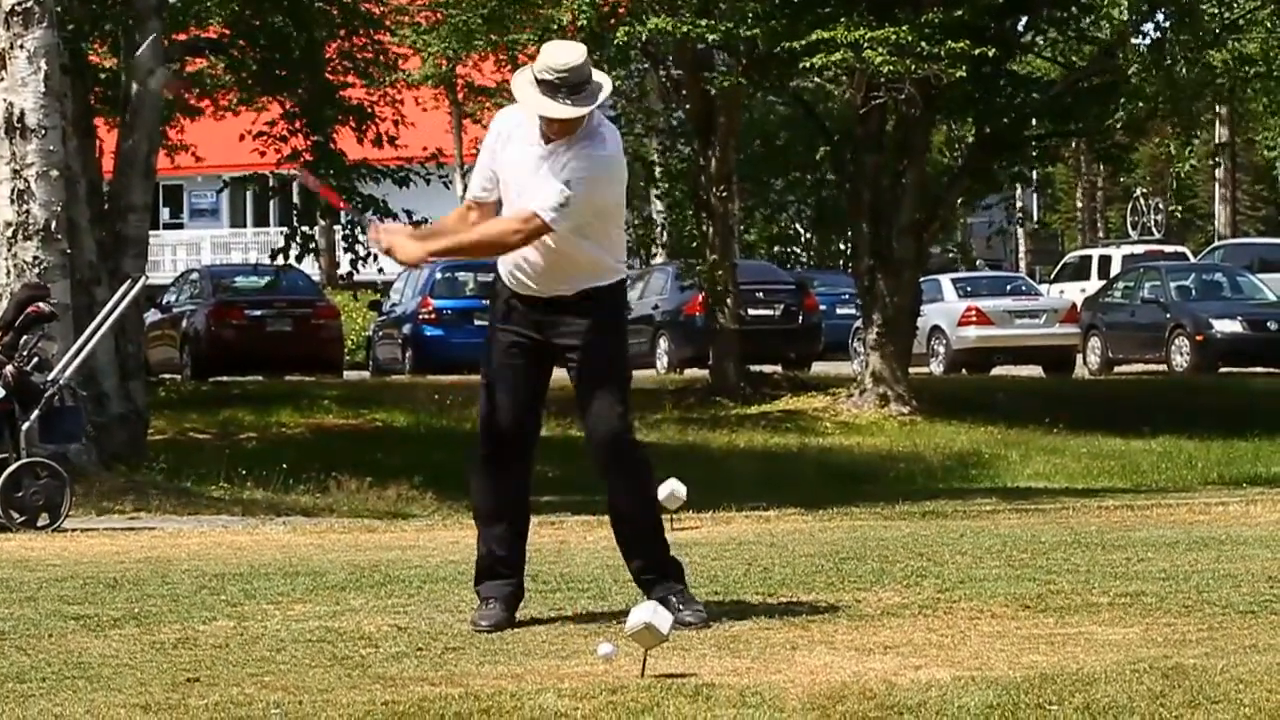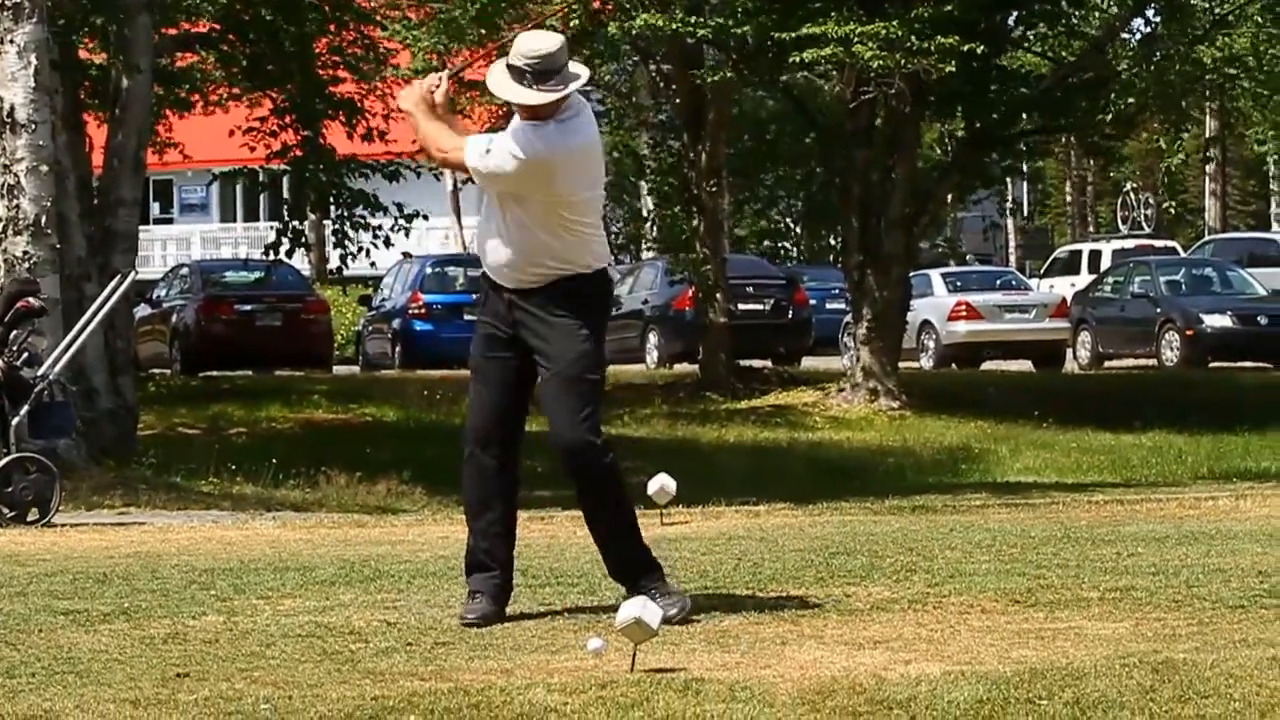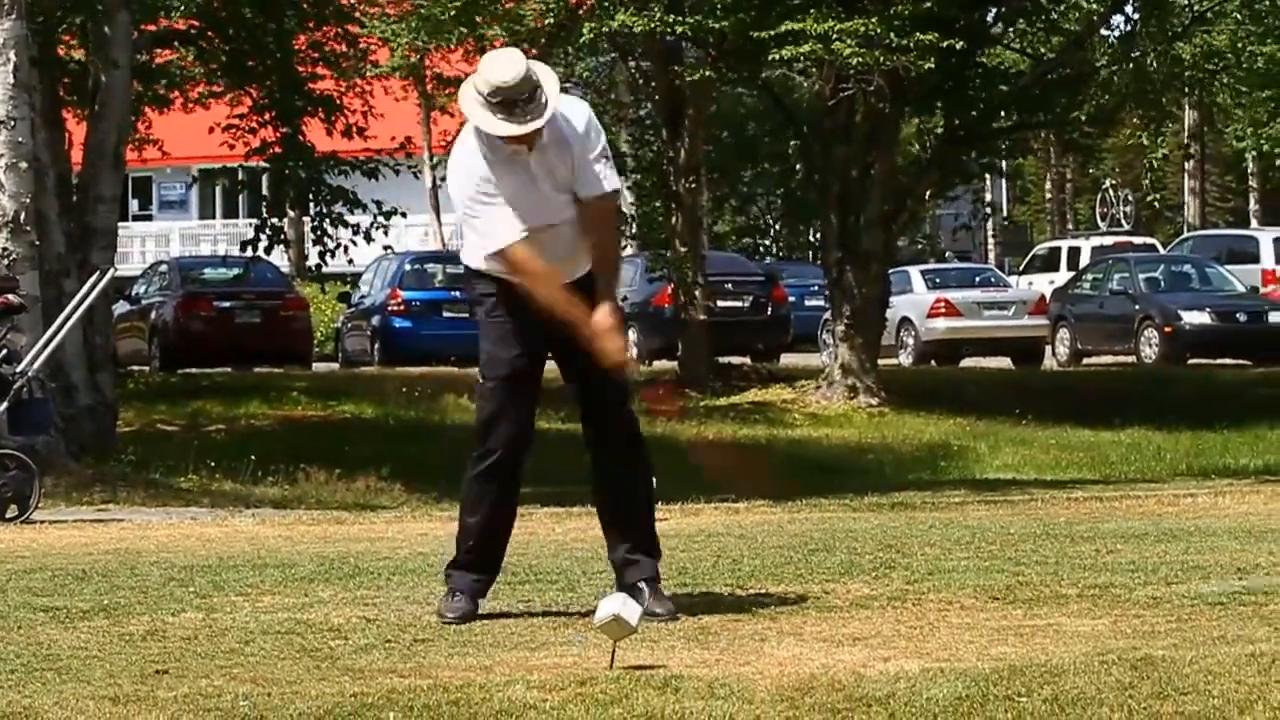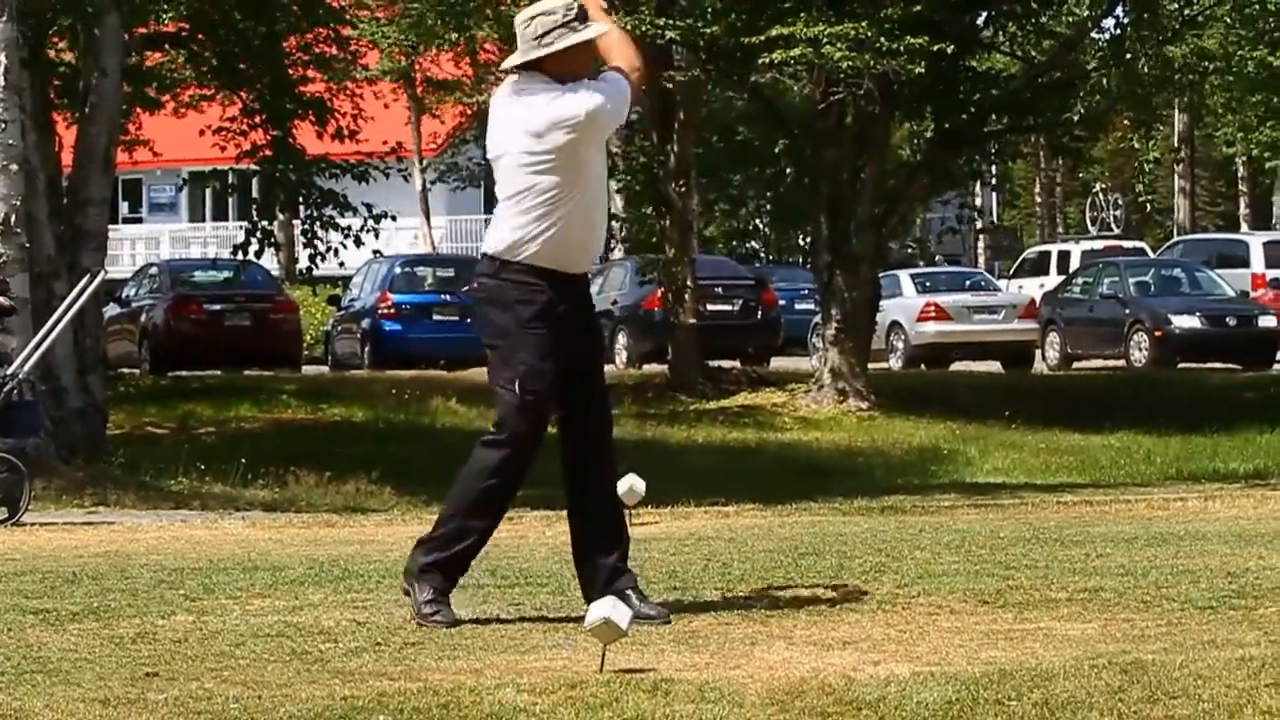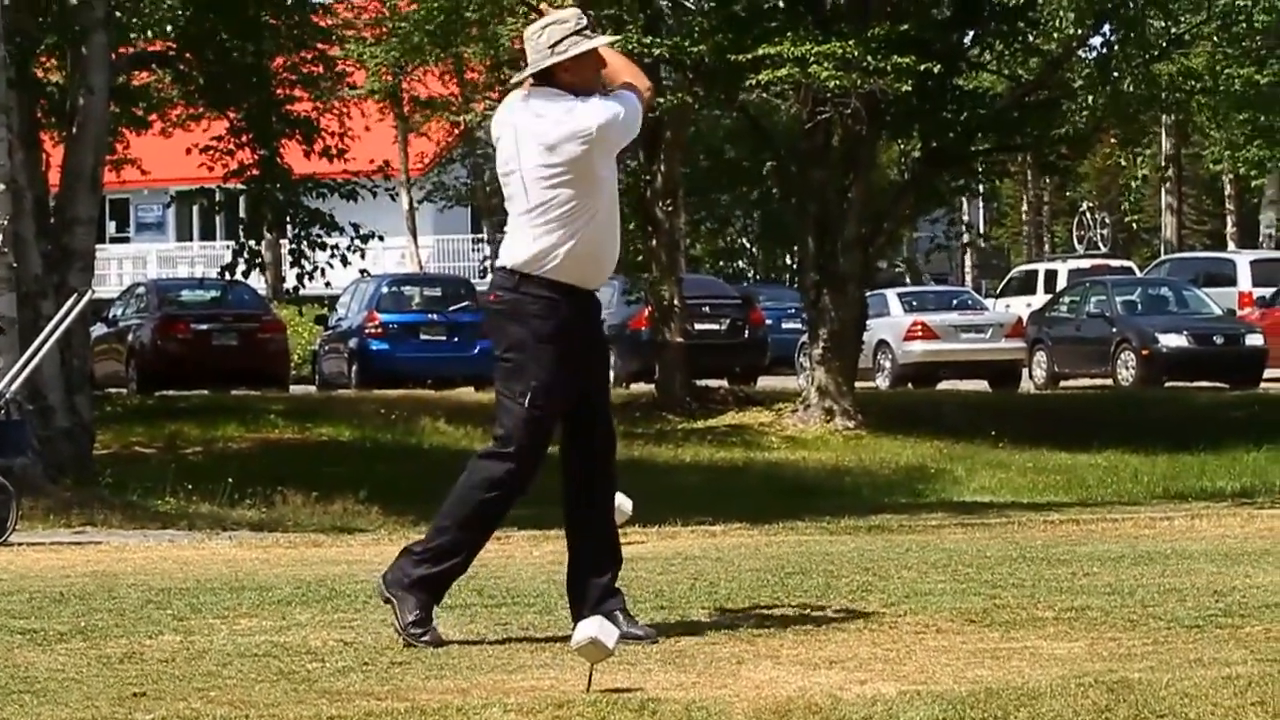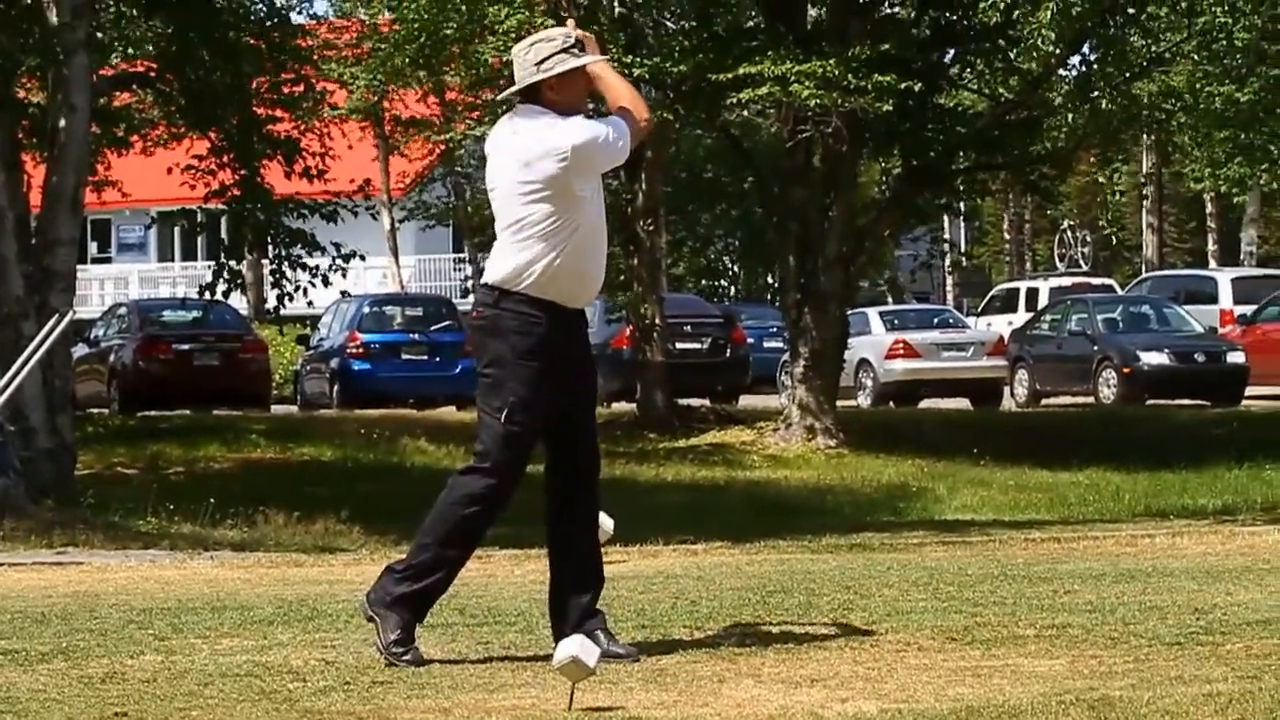
dt=0.3s
person 1, frame 1
left shoulder: (599, 151)
right shoulder: (508, 123)
left elbow: (520, 228)
right elbow: (478, 206)
left wrist: (425, 247)
right wrist: (417, 238)
left hip: (589, 305)
right hip: (516, 304)
left knee: (612, 442)
right knee: (498, 445)
left ankle: (663, 583)
right ankle: (498, 589)
person 1, frame 2
left shoulder: (560, 139)
right shoulder: (535, 115)
left elbow: (455, 153)
right elbow: (473, 152)
left wrist: (417, 111)
right wrist: (433, 108)
left hip: (569, 299)
right hip: (504, 294)
left knee: (576, 440)
right knee: (485, 438)
left ankle: (643, 578)
right ankle: (488, 583)
person 1, frame 3
left shoulder: (575, 119)
right shoulder: (470, 162)
left elbow: (601, 216)
right elbow: (522, 260)
left wrist: (605, 306)
right wrist: (585, 326)
left hip: (583, 286)
right hip: (509, 297)
left knee: (615, 434)
right knee: (500, 438)
left ankle: (637, 576)
right ankle: (467, 580)
person 1, frame 4
left shoulder: (514, 96)
right shoulder: (575, 110)
right elbow: (630, 66)
left hip: (562, 287)
right hip: (523, 292)
left knee: (591, 434)
right knee: (515, 438)
left ankle: (608, 580)
right ankle: (430, 570)
person 1, frame 5
left shoulder: (517, 111)
right shoulder: (586, 124)
right elbow: (638, 87)
left hip: (569, 304)
right hip: (537, 306)
left knee: (593, 454)
right knee: (514, 453)
left ankle: (598, 601)
right ankle: (414, 578)
person 1, frame 6
left shoulder: (515, 130)
right shoulder: (563, 142)
right elbow: (638, 119)
left wrist: (586, 59)
right wrist: (596, 57)
left hip: (560, 322)
right hip: (519, 323)
left knee: (577, 473)
right knee: (494, 469)
left ankle: (578, 617)
right ankle: (397, 597)
